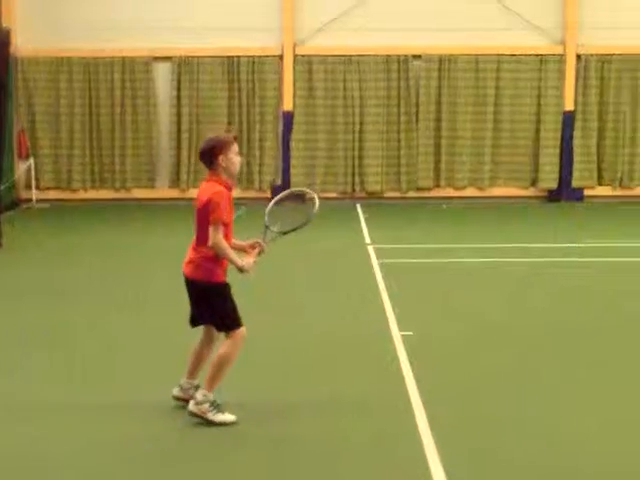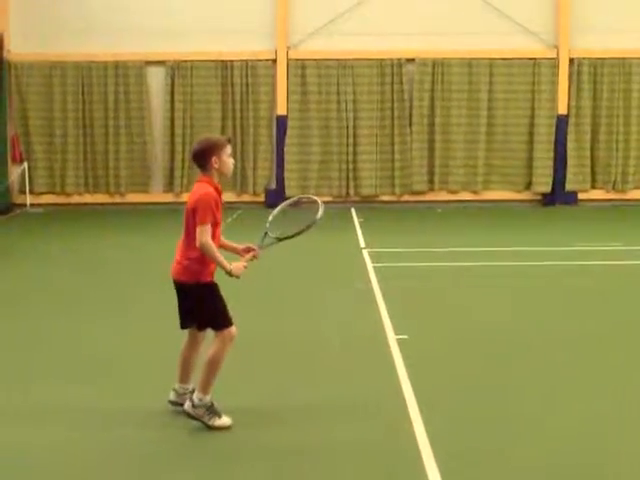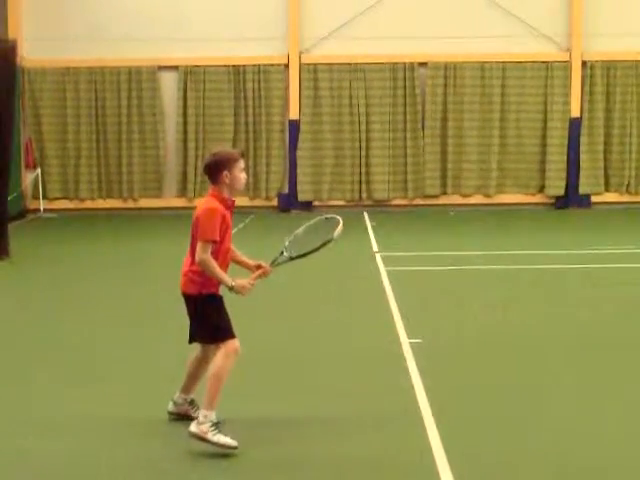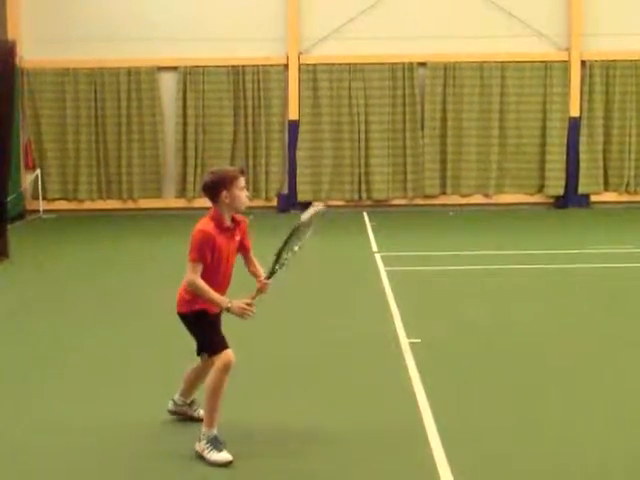
dt=0.7s
person 1, frame 1
left shoulder: (209, 189)
right shoulder: (218, 194)
right elbow: (215, 242)
left wrist: (241, 246)
right wrist: (240, 263)
left hip: (197, 271)
right hip: (208, 274)
left knee: (211, 332)
right knee: (236, 334)
left ankle: (187, 387)
right ankle: (202, 400)
person 1, frame 2
left shoulder: (204, 191)
right shoulder: (207, 194)
right elbow: (203, 242)
left wrist: (237, 249)
right wrist: (229, 268)
left hip: (186, 273)
right hip: (196, 275)
left knee: (197, 332)
right knee: (226, 333)
left ankle: (182, 391)
right ankle: (200, 402)
person 1, frame 3
left shoulder: (222, 206)
right shoulder: (212, 210)
left elbow: (225, 249)
right elbow: (203, 257)
left wrist: (251, 264)
right wrist: (232, 284)
left hip: (199, 287)
right hip: (201, 287)
left knee: (210, 347)
right knee: (229, 347)
left ankle: (181, 401)
right ankle: (205, 421)
person 1, frame 4
left shoulder: (239, 224)
right shoulder: (205, 232)
left elbow: (249, 258)
right elbow: (192, 280)
left wrist: (261, 277)
right wrist: (229, 304)
left hip: (213, 304)
right hip: (194, 305)
left knee: (210, 358)
right knee: (225, 360)
left ankle: (181, 401)
right ankle: (207, 438)
